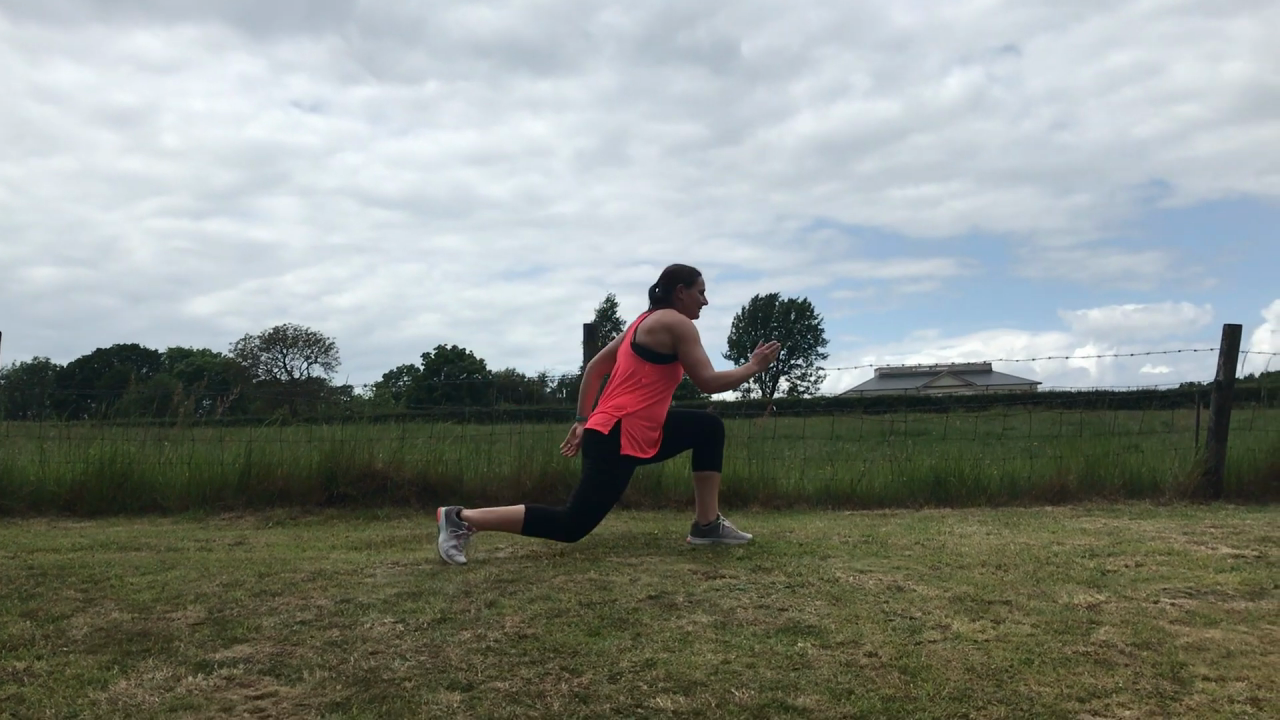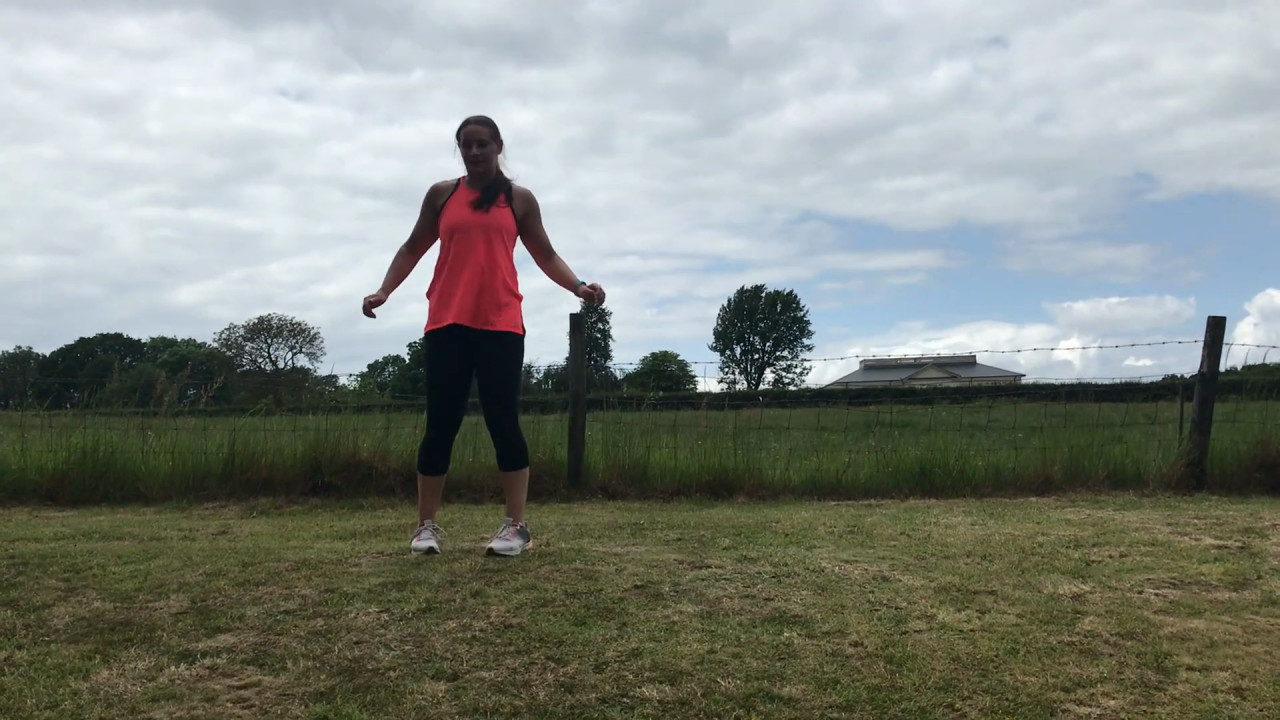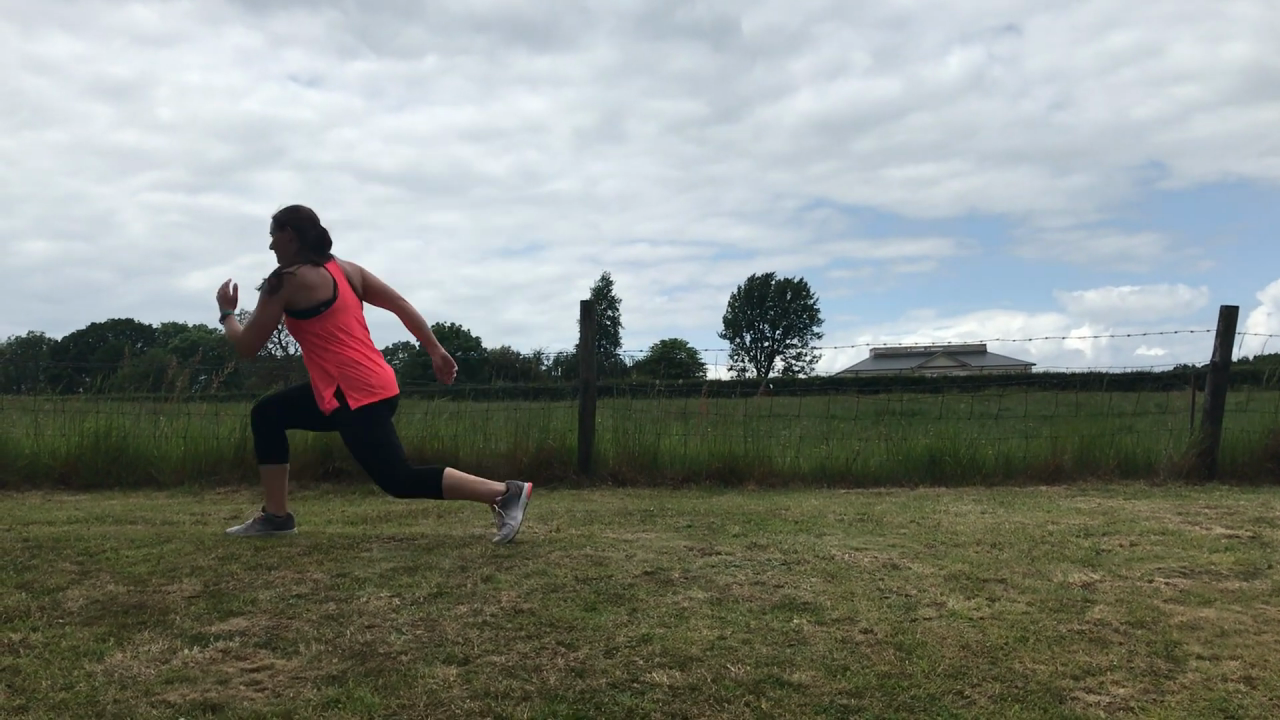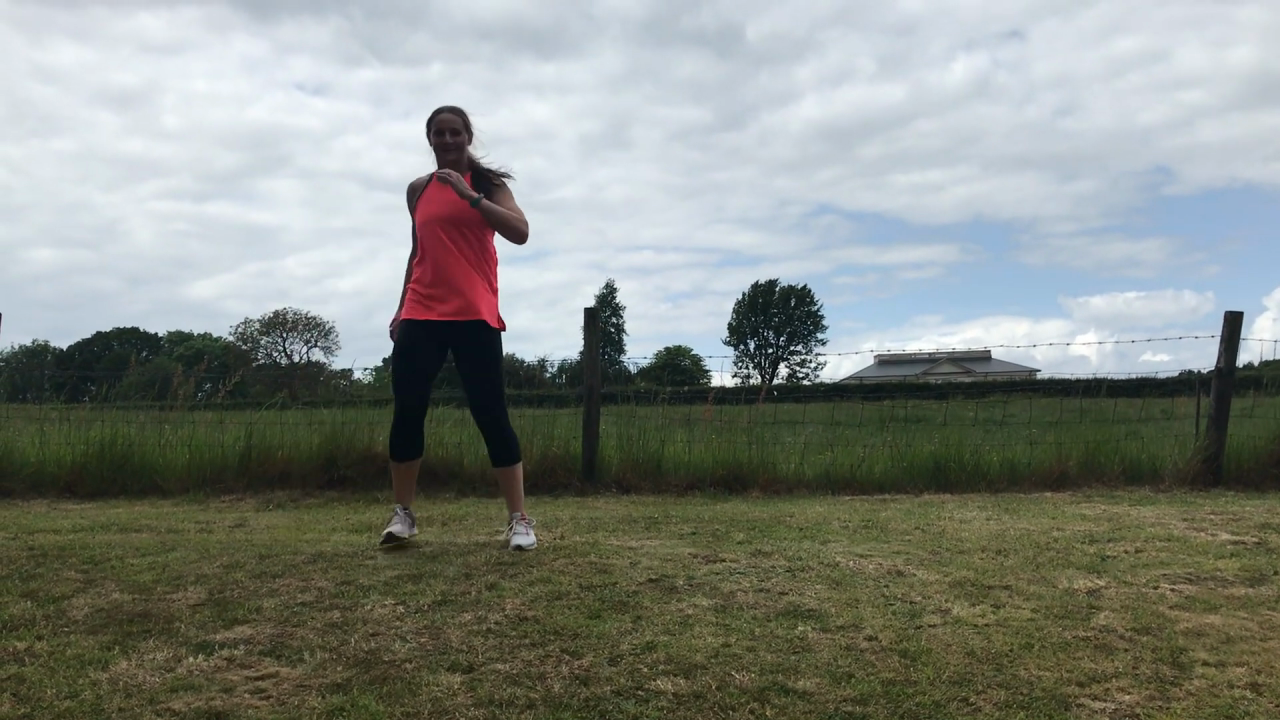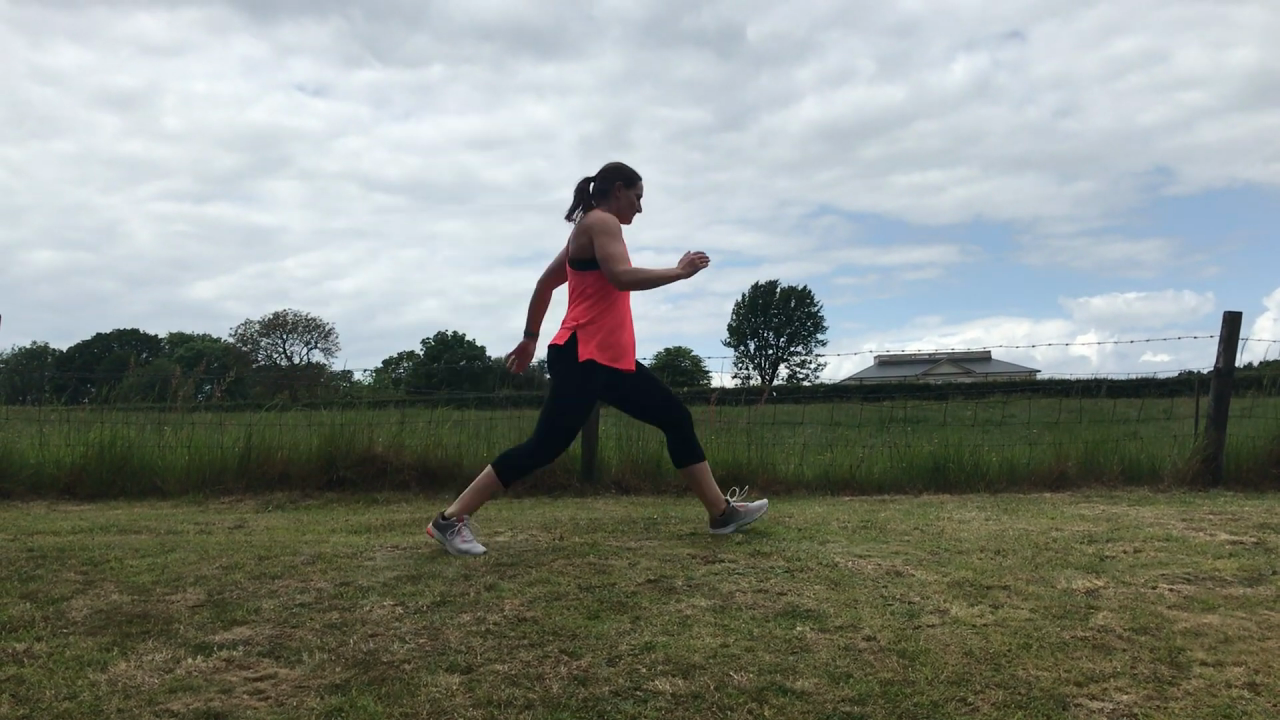
dt=1s
person 1, frame 1
left shoulder: (646, 321)
right shoulder: (677, 324)
left elbow: (595, 367)
right elbow: (707, 382)
left wrist: (582, 422)
right wrist: (754, 366)
left hip: (636, 432)
right hip: (619, 438)
left knee: (710, 429)
right knee: (573, 525)
left ankle: (707, 522)
right ankle: (461, 518)
person 1, frame 2
left shoulder: (519, 198)
right shoulder: (442, 194)
left elbow: (545, 255)
right elbow: (414, 247)
left wrist: (579, 287)
right wrist: (384, 292)
left hip: (500, 324)
right hip: (447, 322)
left knee: (502, 419)
right knee: (441, 423)
left ankle: (516, 525)
right ankle: (426, 524)
person 1, frame 3
left shoulder: (288, 281)
right shoulder: (345, 269)
left elbow: (246, 347)
right elbow: (401, 306)
left wrist: (226, 313)
right wrist: (435, 352)
left hip: (355, 393)
right hip: (355, 386)
left knee: (398, 480)
right knee: (266, 413)
left ankle: (505, 495)
right ankle: (275, 515)
person 1, frame 4
left shoulder: (489, 183)
right shoulder: (418, 190)
left elbow: (520, 232)
left wrist: (470, 195)
right wrist: (401, 308)
left hip: (476, 314)
right hip: (421, 315)
left knee: (491, 417)
right knee: (409, 408)
left ankle: (519, 519)
right ankle: (403, 511)
person 1, frame 5
left shoulder: (590, 228)
right shoulder: (601, 223)
left elbow: (545, 284)
right elbow: (622, 277)
left wrist: (528, 342)
right wrist: (679, 271)
left hip: (610, 357)
right hip: (584, 355)
left knee: (676, 416)
right knee: (546, 445)
left ankle: (721, 511)
right ankle: (452, 520)
